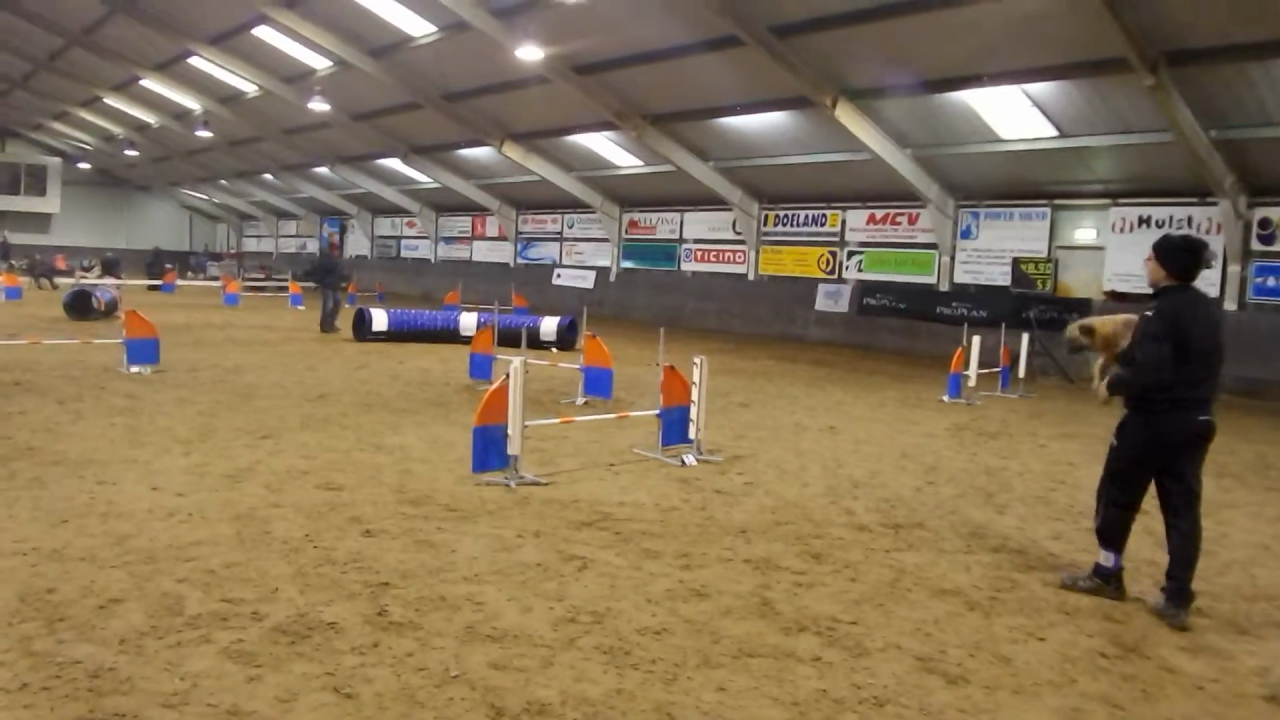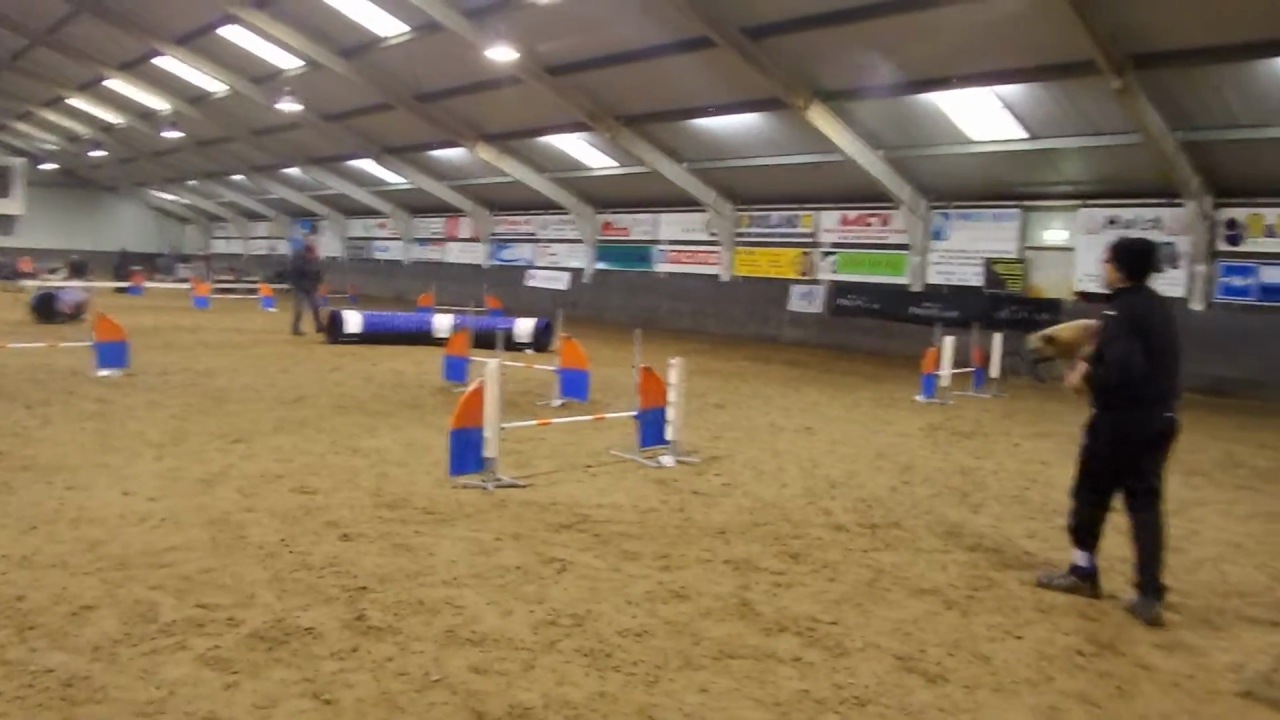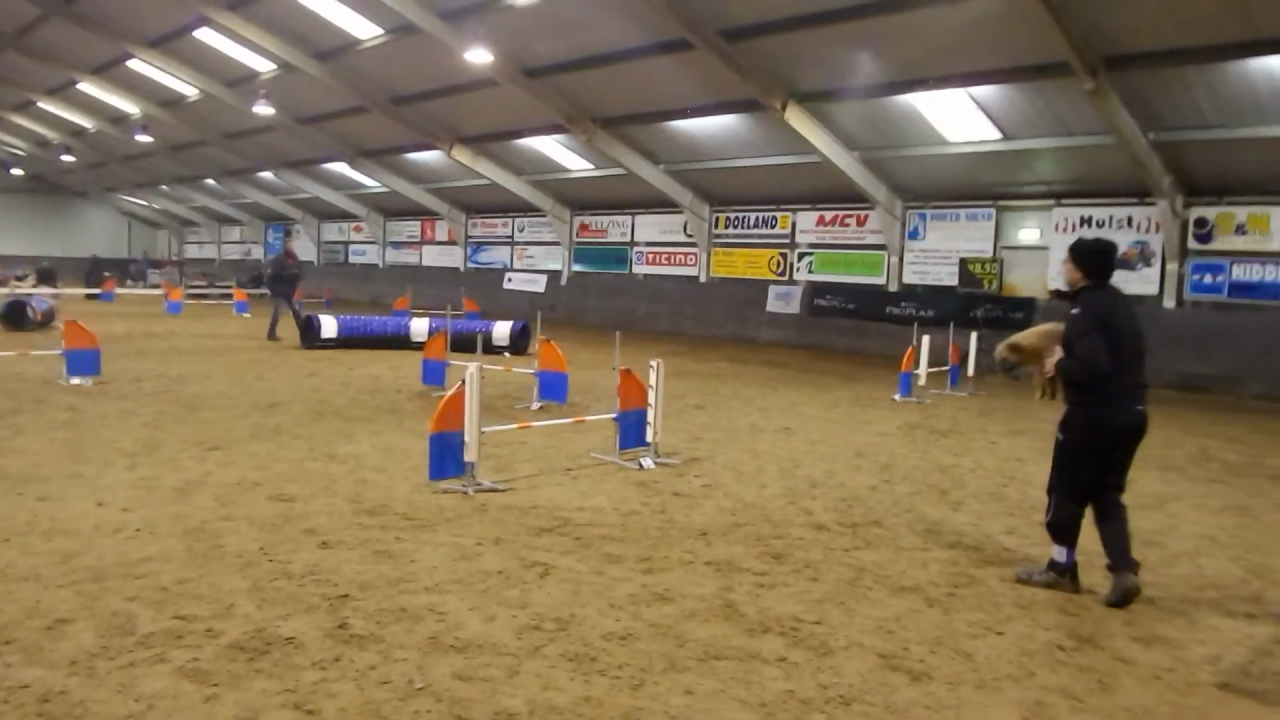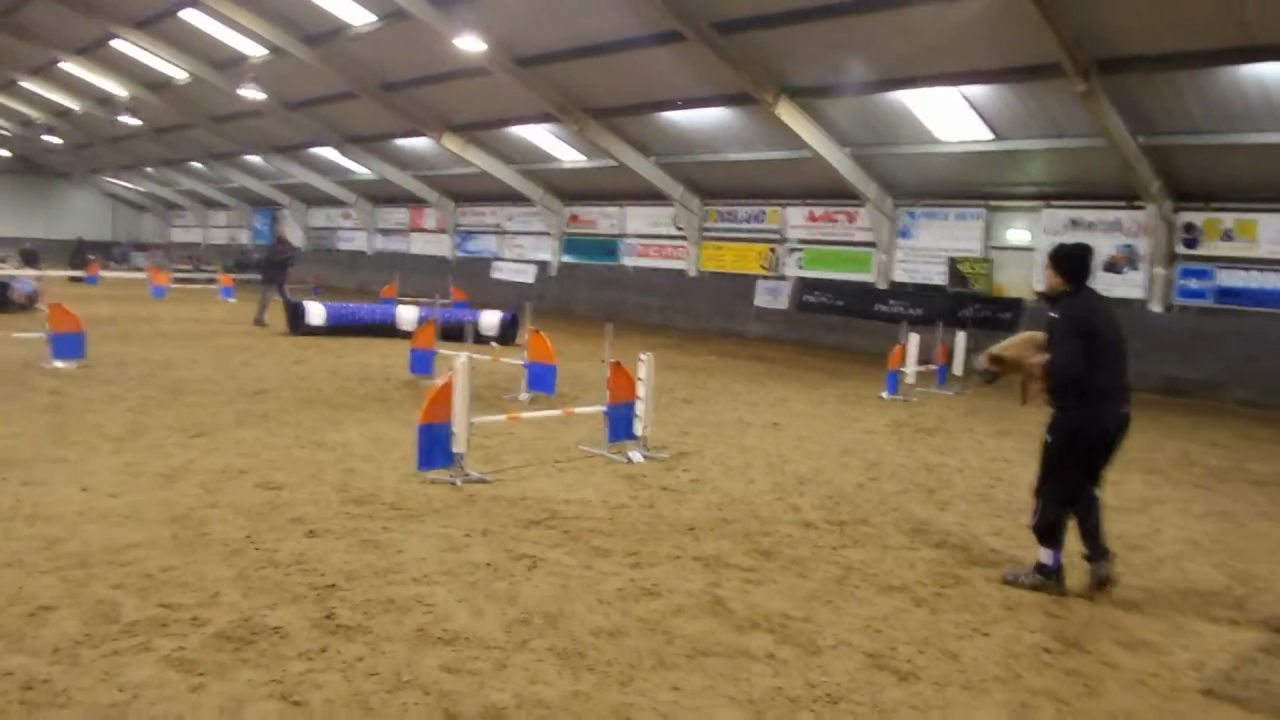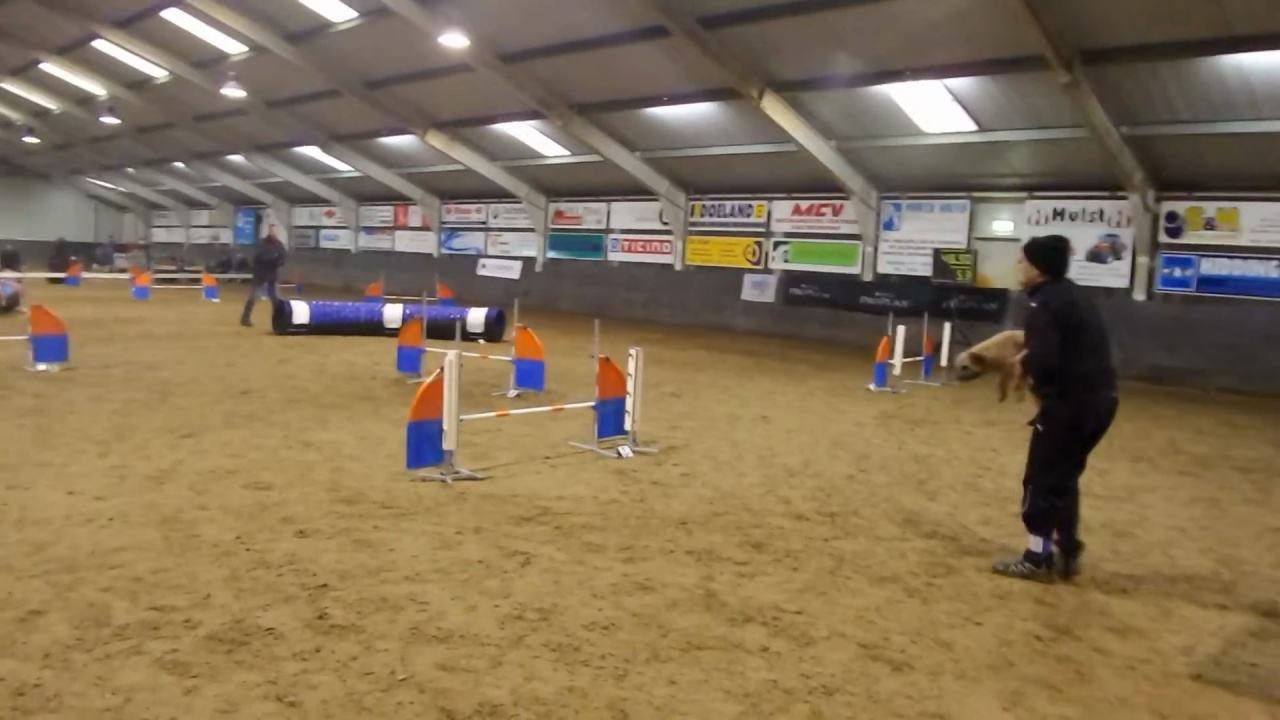
dt=0.1s
person 1, frame 1
left shoulder: (1160, 313)
right shoulder: (1206, 308)
left elbow: (1150, 373)
left wrist: (1112, 384)
right wrist: (1128, 357)
left hip: (1152, 422)
right hip: (1197, 423)
left knee: (1117, 497)
right knee: (1183, 509)
left ankle: (1107, 576)
right ankle: (1178, 601)
person 1, frame 2
left shoulder: (1121, 312)
right shoulder: (1157, 307)
left elbow: (1126, 371)
left wrist: (1087, 376)
right wrist: (1093, 362)
left hip: (1122, 419)
right hip: (1161, 418)
left knee: (1091, 495)
right knee: (1146, 504)
left ankle: (1083, 574)
right ankle: (1150, 595)
person 1, frame 3
left shoulder: (1085, 311)
right shoulder: (1117, 303)
left elbow: (1091, 366)
left wrist: (1060, 365)
right wrist: (1066, 356)
left hip: (1093, 414)
right hip: (1131, 413)
left knee: (1067, 490)
right knee: (1107, 493)
left ankle: (1062, 569)
right ankle: (1124, 570)
person 1, frame 4
left shoulder: (1065, 314)
right shoulder: (1096, 305)
left elbow: (1067, 371)
left wrist: (1046, 368)
right wrist: (1053, 364)
left hip: (1079, 415)
right hip: (1114, 412)
left knee: (1053, 490)
right knee: (1081, 488)
left ankle: (1048, 571)
right ankle: (1100, 558)
person 1, frame 5
left shoulder: (1044, 304)
right shoulder: (1074, 296)
left elbow: (1044, 360)
left wrist: (1026, 363)
right wrist: (1033, 357)
left hip: (1069, 403)
right hip: (1101, 399)
left knee: (1041, 479)
right knee: (1065, 475)
left ankle: (1038, 558)
right ankle: (1068, 551)
